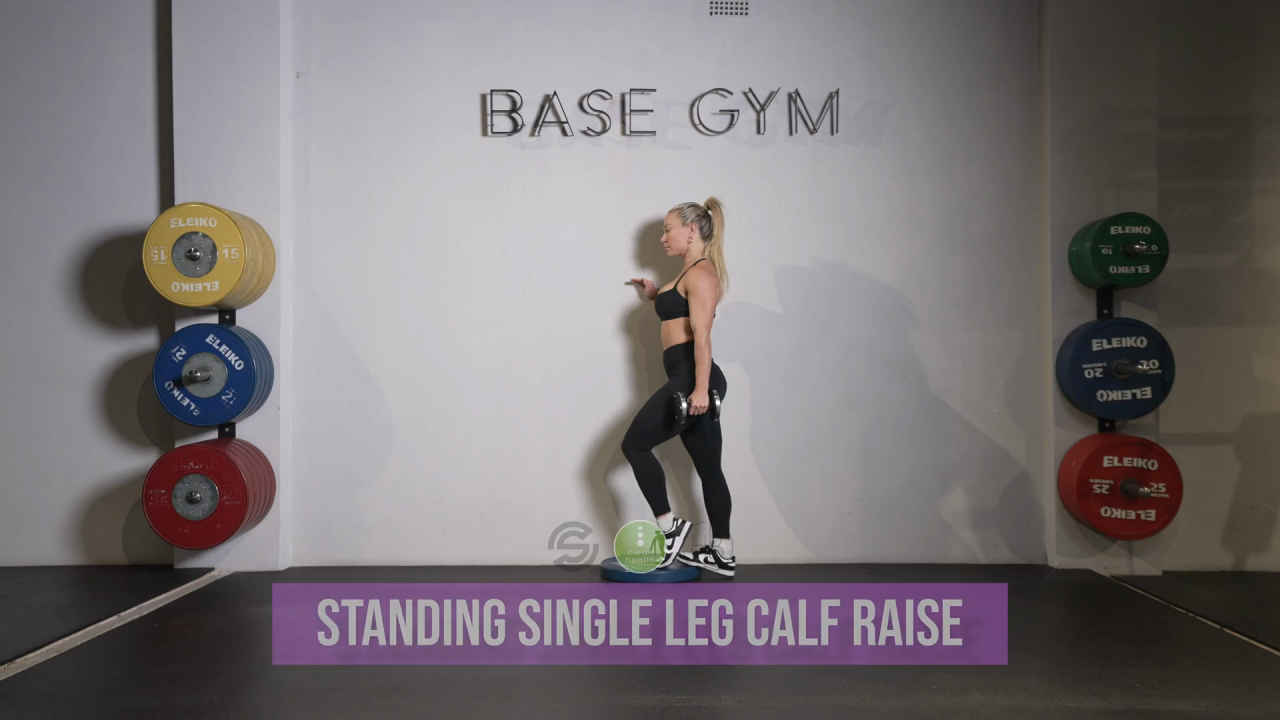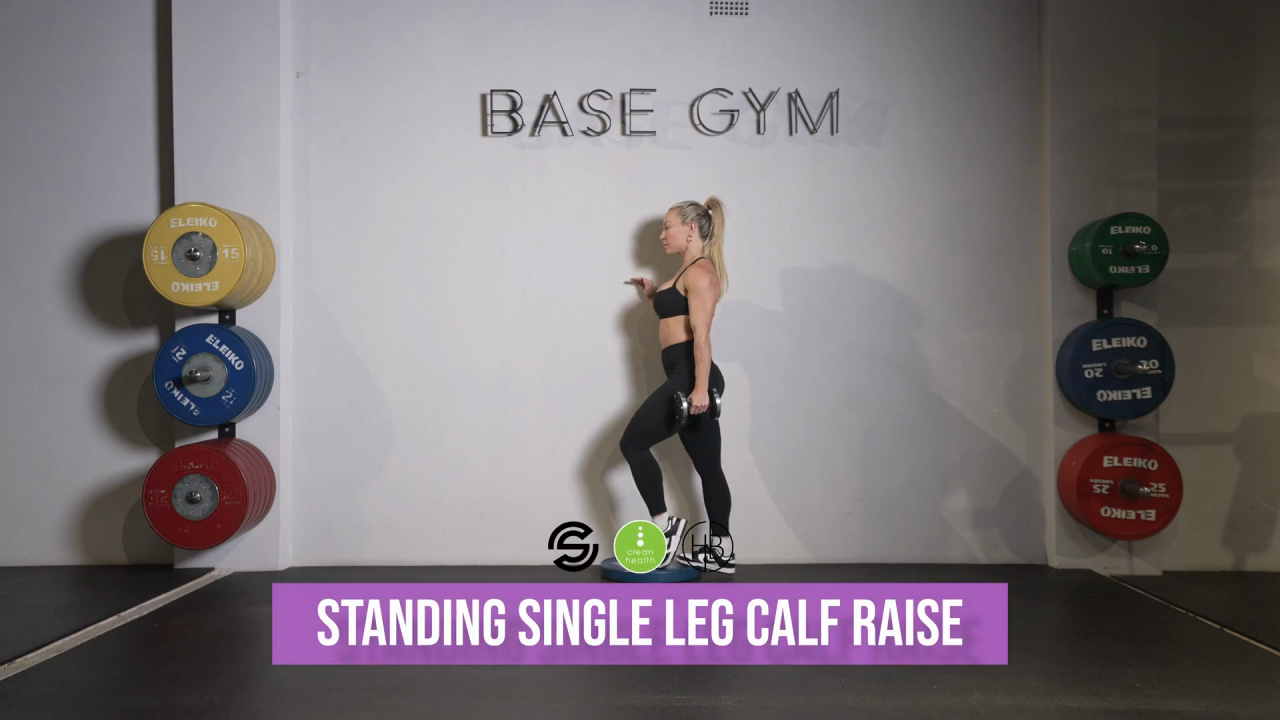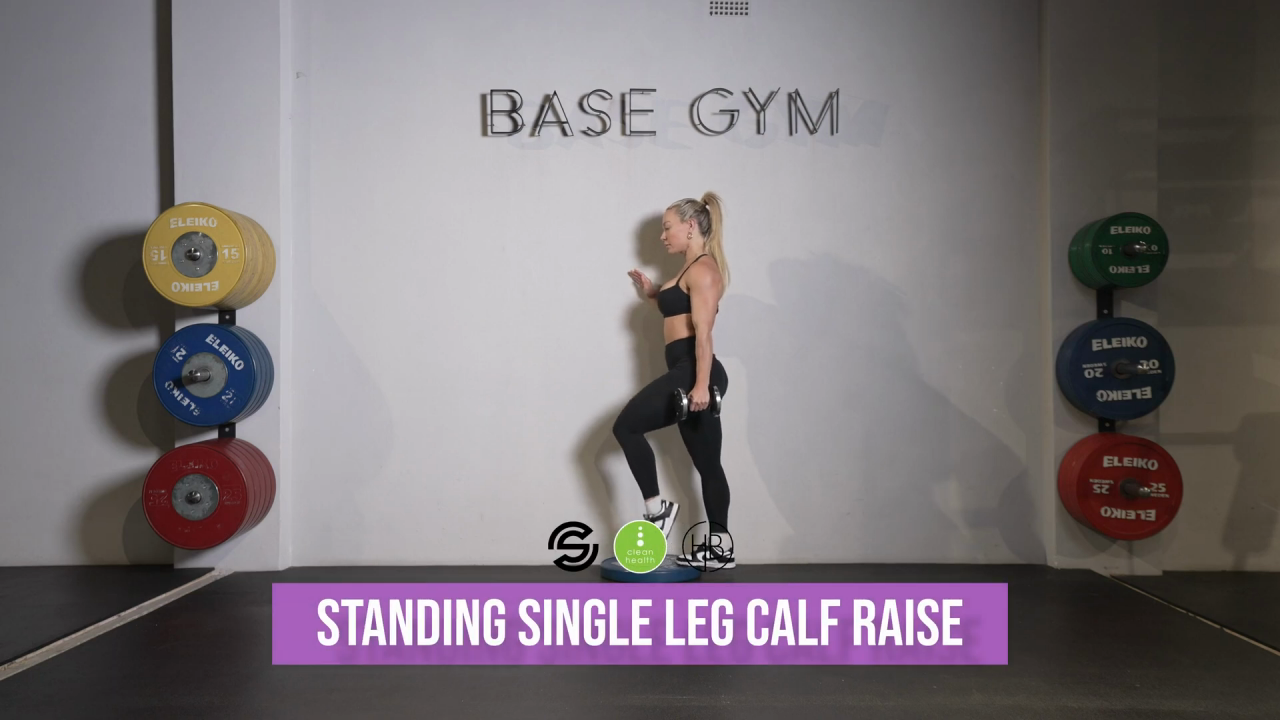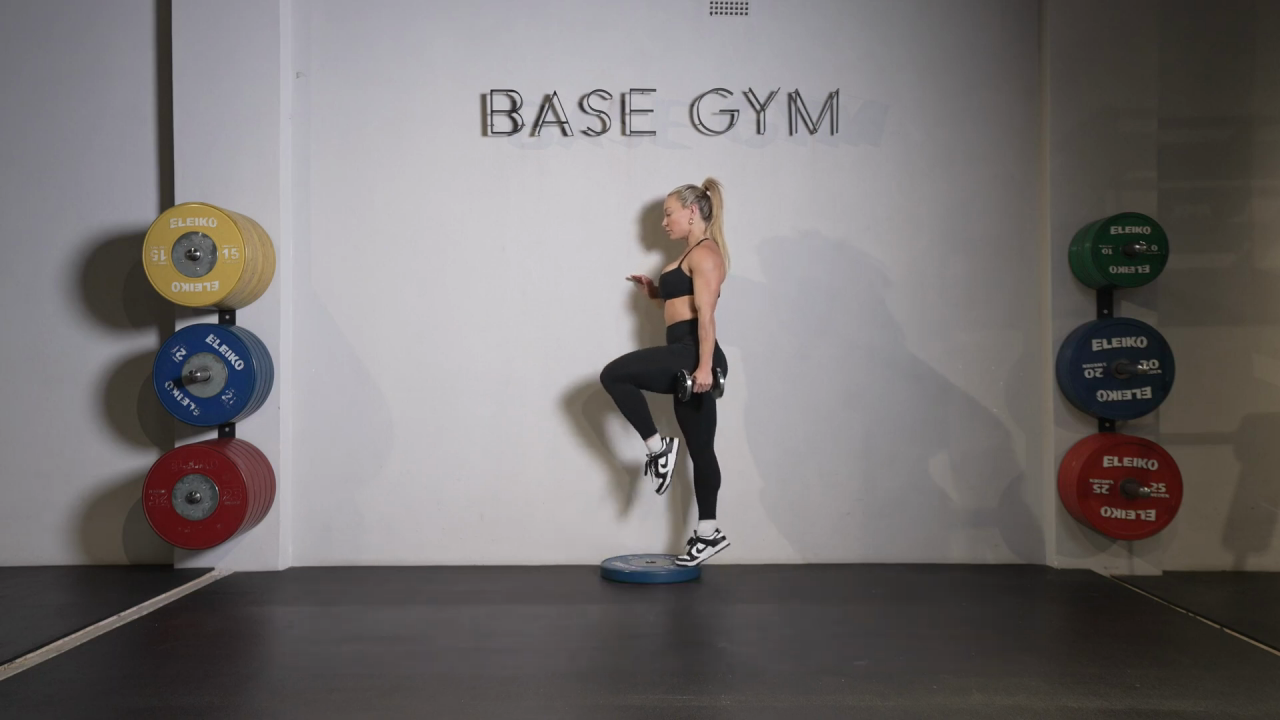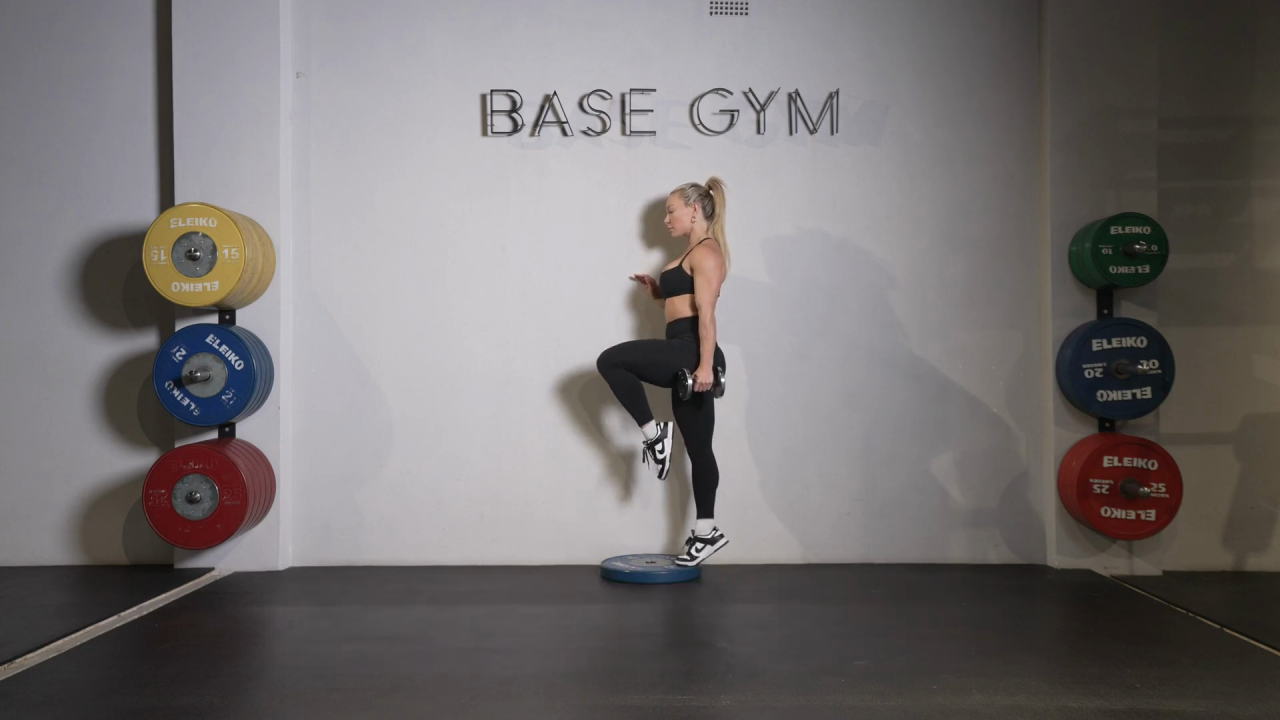
dt=1s
person 1, frame 1
left shoulder: (700, 273)
right shoulder: (691, 273)
left elbow: (702, 336)
left wrist: (700, 387)
right wrist: (657, 296)
left hip: (692, 377)
right hip: (690, 378)
left knee: (635, 443)
right knee: (707, 467)
left ankle: (669, 527)
right ankle: (722, 553)
person 1, frame 2
left shoulder: (700, 271)
right shoulder: (690, 271)
left elbow: (702, 334)
left wrist: (701, 387)
right wrist: (656, 296)
left hip: (691, 376)
right hip: (688, 377)
left knee: (633, 443)
right knee: (707, 466)
left ankle: (665, 525)
right ankle: (720, 551)
person 1, frame 3
left shoulder: (703, 269)
right shoulder: (693, 269)
left elbow: (703, 332)
left wrist: (702, 384)
right wrist: (655, 294)
left hip: (693, 372)
right hip: (689, 373)
left knee: (627, 426)
right knee: (707, 464)
left ankle: (657, 508)
right ankle: (719, 546)
person 1, frame 4
left shoulder: (704, 253)
right shoulder: (694, 254)
left elbow: (706, 314)
left wrist: (705, 366)
right wrist: (656, 292)
left hip: (692, 355)
right hip: (686, 358)
left knee: (614, 374)
right knee: (700, 450)
left ankle: (659, 446)
right ankle: (708, 533)
person 1, frame 5
left shoulder: (706, 252)
right shoulder: (694, 253)
left elbow: (706, 313)
left wrist: (706, 365)
right wrist: (659, 291)
left hip: (691, 352)
right hip: (684, 356)
left knee: (611, 360)
right knee: (698, 447)
left ankle: (653, 433)
right ankle: (706, 532)
